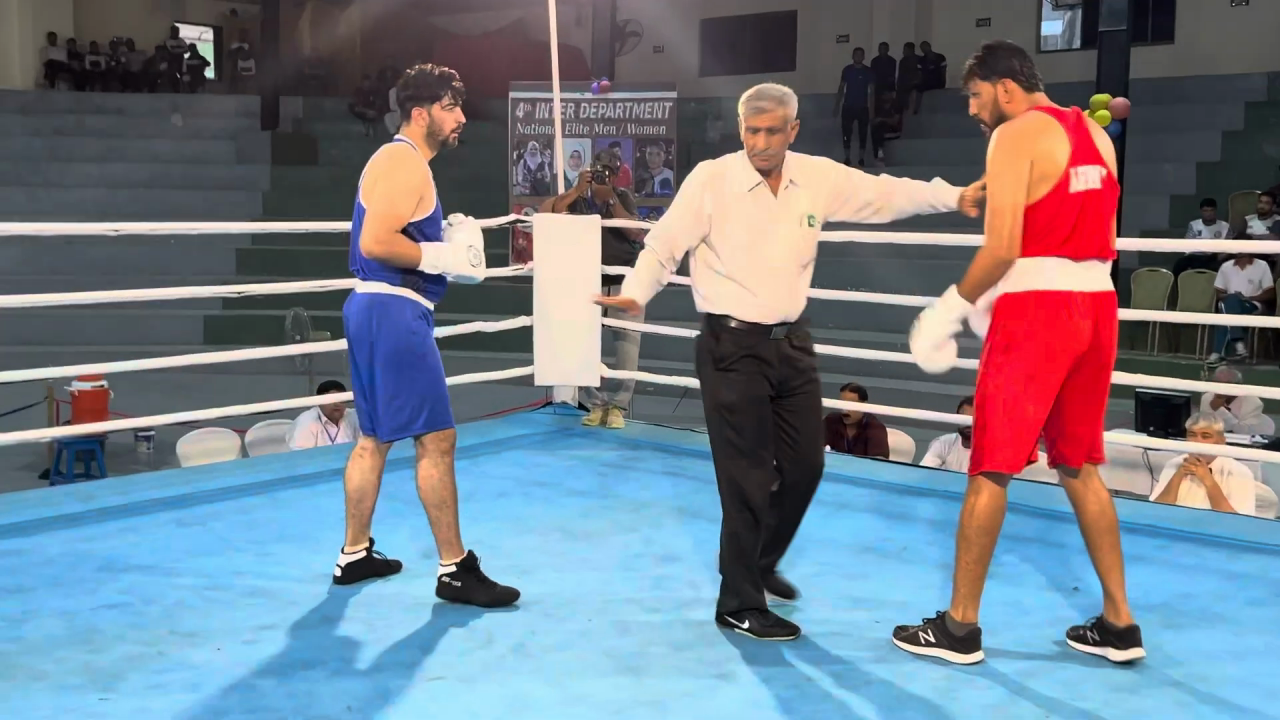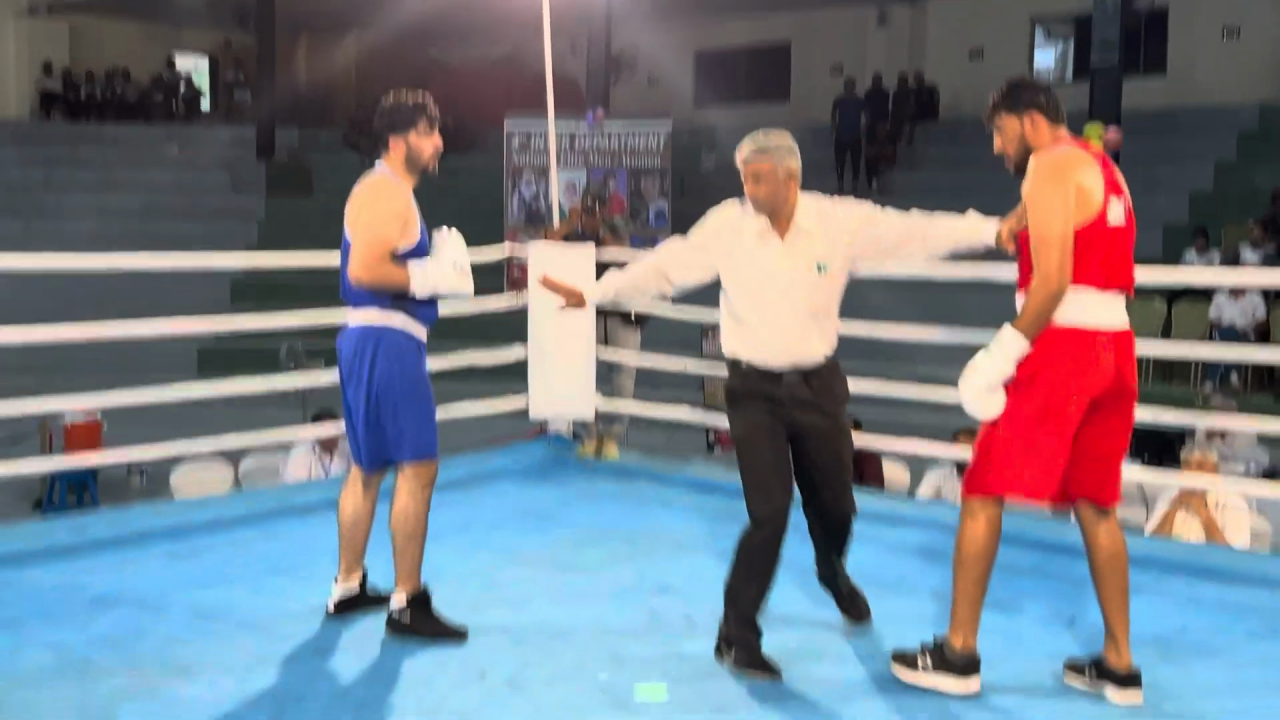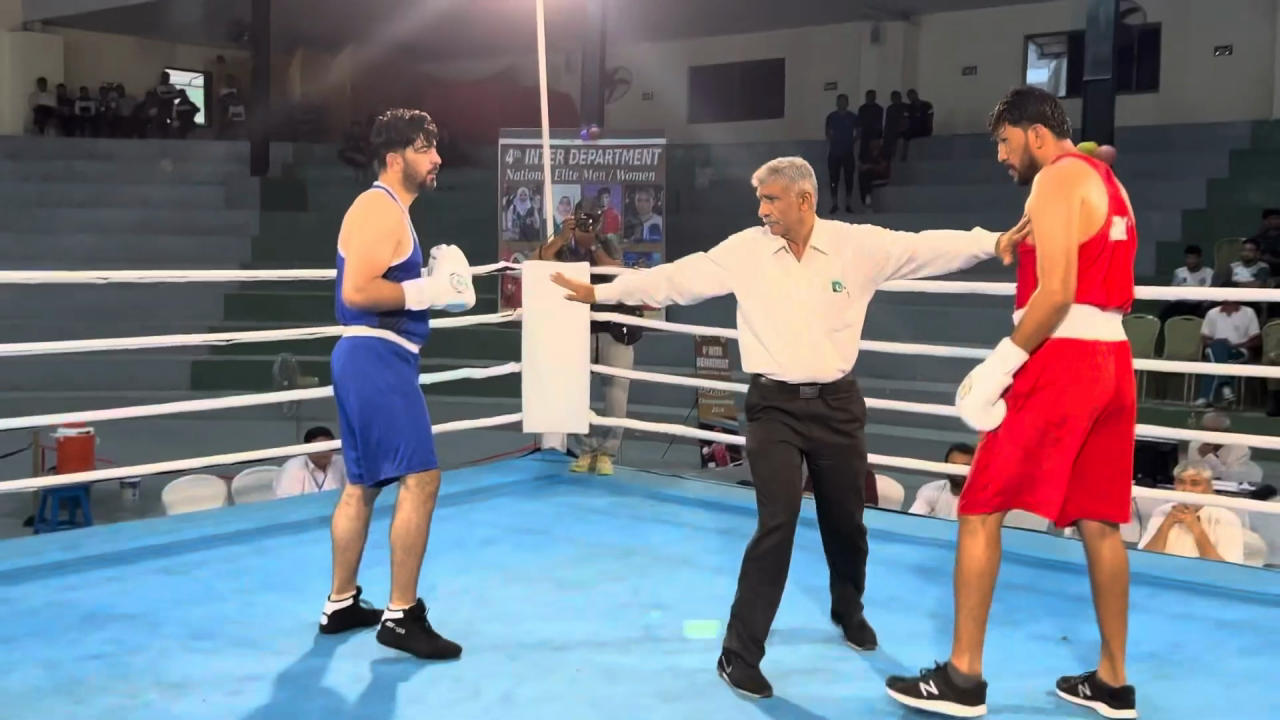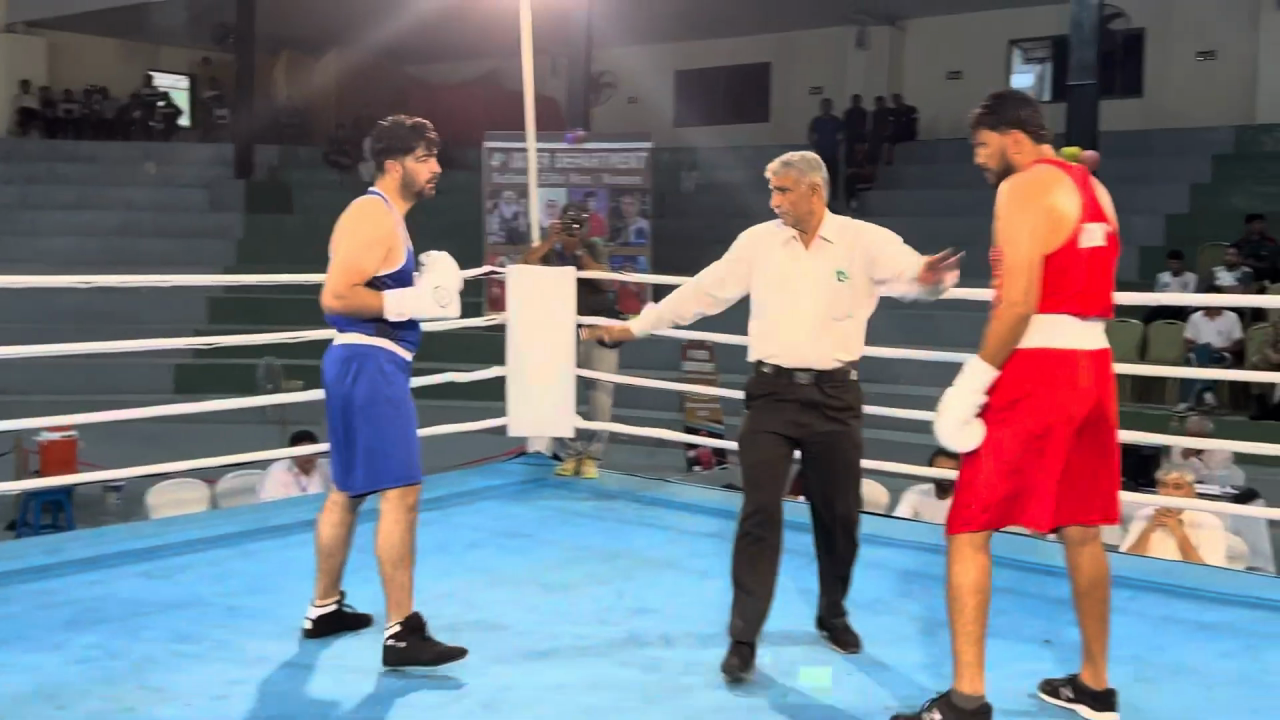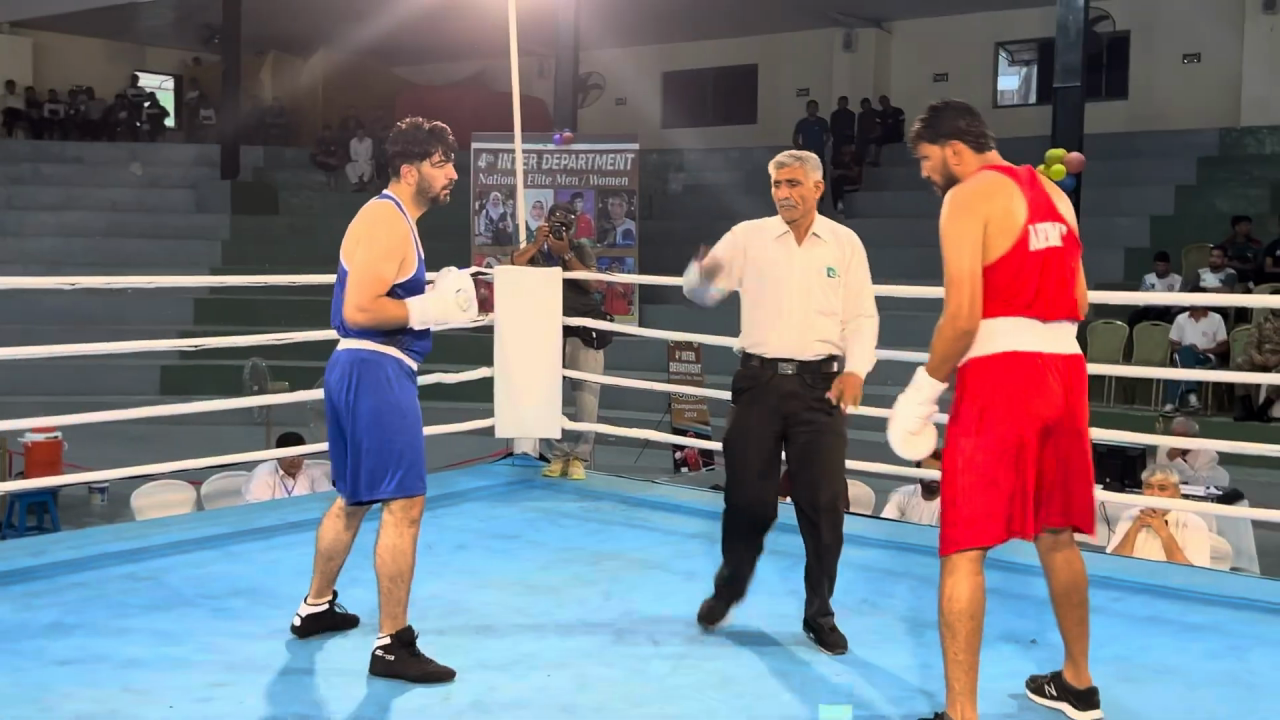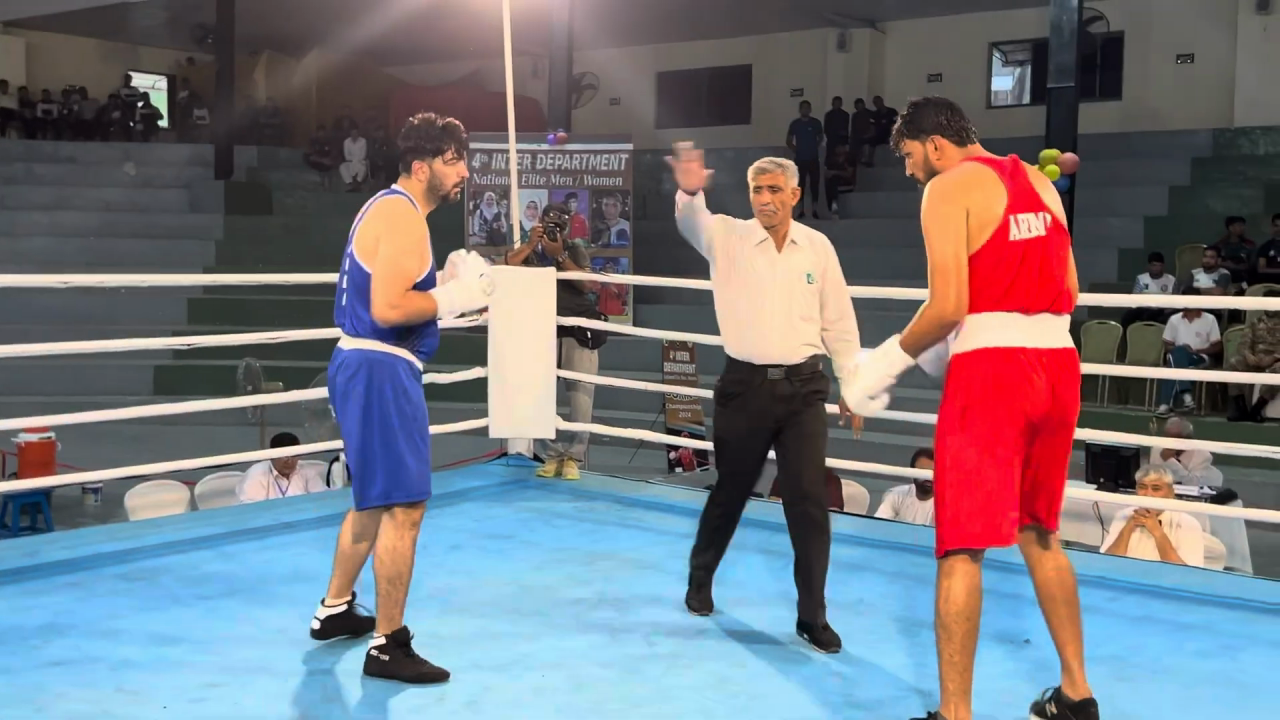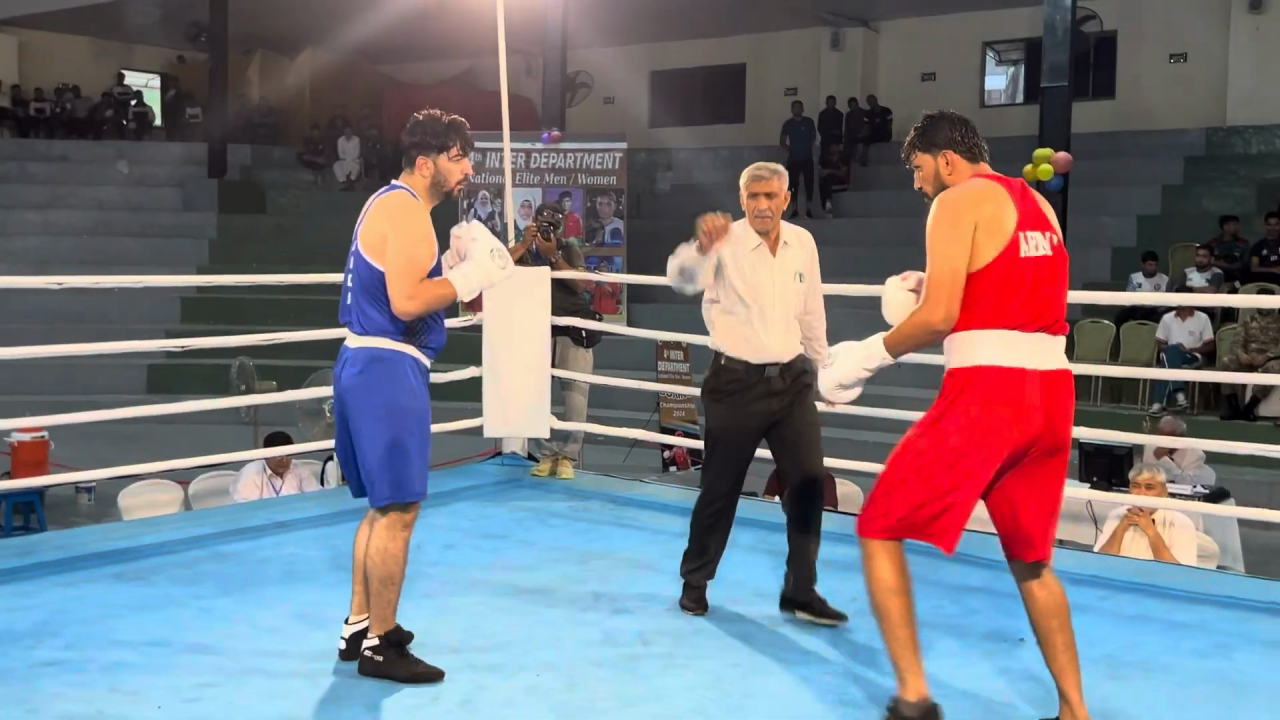
dt=0.2s
person 1, frame 1
left shoulder: (1014, 136)
right shoulder: (1095, 134)
left elbow: (1002, 246)
right elbow: (1103, 237)
left wrist: (950, 305)
left hip: (1035, 312)
right hip: (1095, 308)
left knee: (990, 471)
right knee: (1080, 468)
left ankle: (961, 624)
right ankle: (1118, 623)
person 1, frame 2
left shoulder: (1050, 166)
right shoulder: (1104, 169)
left elbow: (1055, 277)
left wrist: (1003, 350)
left hip: (1062, 345)
right hip: (1113, 345)
left knee: (985, 494)
right knee: (1098, 507)
left ankle: (958, 653)
right ankle: (1119, 664)
person 1, frame 3
left shoulder: (1056, 180)
right shoulder: (1107, 183)
left elbow: (1056, 291)
left wrist: (1001, 363)
left hip: (1061, 360)
right hip: (1110, 360)
left knee: (981, 510)
right knee: (1102, 523)
person 1, frame 4
left shoulder: (1024, 189)
right shoulder: (1091, 188)
left elbow: (1019, 303)
left wrist: (973, 380)
left hip: (1037, 370)
right hip: (1090, 367)
left knee: (969, 529)
right knee: (1082, 530)
person 1, frame 5
left shoulder: (968, 198)
right shoulder: (1051, 193)
left elbow: (962, 315)
right elbow: (1078, 302)
left wrist: (921, 391)
left hip: (1002, 378)
right hip: (1064, 373)
left knee: (964, 549)
right knee: (1057, 536)
person 1, frame 6
left shoulder: (949, 187)
right shoulder: (1039, 183)
left elbow: (949, 304)
right elbow: (1069, 290)
left wrist: (890, 357)
left hip: (990, 374)
right hip: (1056, 368)
left knee: (960, 551)
right knee: (1039, 536)
person 1, frame 7
left shoulder: (958, 203)
right shoulder: (1038, 205)
left elbow: (939, 315)
left wrist: (870, 354)
left hip: (985, 393)
right hip: (1050, 393)
left knee: (879, 531)
right knee: (1031, 562)
person 2, frame 1
left shoulder: (399, 161)
right shoulder: (404, 162)
right elbow: (374, 243)
left wrist: (446, 239)
right wrist: (443, 258)
left hip: (375, 308)
right hip: (392, 311)
left knee: (374, 437)
right knee: (436, 439)
left ankle: (354, 554)
right ankle: (455, 569)
person 2, frame 2
left shoulder: (390, 191)
right shoulder: (386, 190)
right elbow: (363, 271)
left wrist: (435, 263)
right wrist: (430, 276)
left hip: (375, 341)
right hip: (387, 342)
left knee: (367, 469)
right knee: (417, 469)
left ankle: (348, 586)
right ankle: (407, 604)
person 2, frame 3
left shoulder: (388, 209)
right shoulder: (379, 208)
right elbow: (358, 291)
left wrist: (432, 279)
right wrist: (427, 290)
left hip: (374, 357)
right hip: (377, 357)
left knee: (362, 484)
right knee: (421, 480)
left ankle: (341, 604)
right ankle: (401, 615)
person 2, frame 4
left shoulder: (385, 217)
right shoulder: (372, 215)
right elbow: (336, 297)
left wrist: (422, 286)
right wrist: (411, 301)
left hip: (367, 364)
right hip: (369, 364)
left knee: (346, 490)
right knee: (400, 494)
left ankle: (324, 608)
right ankle: (402, 631)
person 2, frame 5
left shoulder: (391, 217)
right shoulder: (387, 222)
right elbow: (358, 311)
left wrist: (435, 295)
right wrist: (430, 309)
left hip: (365, 369)
right hip: (376, 371)
left knee: (354, 496)
right knee: (403, 505)
left ankle: (315, 606)
right ankle: (392, 644)
person 2, frame 6
left shoulder: (386, 207)
right shoulder: (403, 218)
right elbow: (388, 310)
left wrist: (446, 282)
right wrist: (455, 296)
left hip: (361, 364)
right hip: (381, 371)
left knee: (375, 499)
right knee: (404, 509)
left ankle: (334, 608)
right ankle: (387, 647)
person 2, frame 7
left shoulder: (389, 203)
right shoulder: (407, 211)
right elbow: (408, 303)
left wrist: (454, 261)
right wrist: (471, 276)
left hip: (366, 363)
right hip: (388, 368)
left knee: (383, 505)
right knee: (398, 510)
left ankle: (360, 626)
right ankle: (380, 646)
person 3, frame 1
left shoulder: (818, 177)
right shoulder: (711, 180)
left elbow: (880, 191)
right elbow: (660, 247)
left wrist: (951, 195)
right wrist: (634, 294)
left hip: (790, 341)
right hip: (731, 345)
left knee: (805, 464)
right knee: (748, 475)
left ankle: (762, 563)
right ankle: (739, 604)
person 3, frame 2
left shoulder: (841, 220)
right shoulder: (726, 225)
left elbow: (914, 232)
right elbow: (665, 267)
left wrist: (994, 231)
right wrist: (590, 293)
left hip: (819, 385)
right hip: (756, 389)
left knee: (835, 505)
right knee: (768, 512)
left ankle: (833, 575)
right ankle: (736, 636)
person 3, frame 3
left shoulder: (858, 245)
right shoulder: (744, 250)
left elbow: (926, 248)
right elbow: (680, 278)
left wrist: (994, 243)
right wrist: (602, 293)
left hip: (836, 403)
right hip: (774, 405)
left knee: (845, 523)
right knee: (777, 523)
left ankle: (848, 609)
right ankle: (739, 652)
person 3, frame 4
left shoulder: (864, 241)
right shoulder: (757, 243)
left elbow: (912, 272)
right elbow: (704, 291)
left wrist: (935, 273)
right wrist: (638, 326)
left hip: (833, 394)
right hip: (773, 391)
left knee: (838, 514)
right knee: (760, 511)
left ankle: (832, 614)
right ankle: (744, 639)
person 3, frame 5
left shoulder: (844, 243)
right shoulder: (748, 237)
left elbow: (862, 317)
right elbow: (700, 290)
left wrist: (855, 370)
right wrist: (704, 269)
left hip: (819, 385)
right hip: (759, 381)
left knee: (823, 506)
right knee: (748, 499)
left ankle: (819, 615)
right ankle: (728, 587)
person 3, frame 6
left shoulder: (818, 247)
right shoulder: (728, 236)
left elbow: (839, 321)
right elbow: (692, 225)
left wrist: (850, 385)
right wrist: (690, 191)
left hip: (802, 385)
right hip: (744, 384)
left knee: (808, 499)
right knee: (731, 493)
left ankle: (812, 614)
right ankle: (700, 576)
person 3, frame 7
left shoulder: (803, 243)
right shoulder: (724, 244)
right elbow: (682, 276)
left wrist: (825, 366)
right wrist: (702, 245)
left hip: (792, 380)
right hip: (736, 383)
left knee: (808, 482)
right knee: (720, 490)
left ankle: (801, 592)
right ankle: (695, 582)
person 4, frame 1
left shoulder: (623, 198)
right shoulder: (579, 198)
left elbow: (637, 234)
right elbow: (546, 212)
left wrist: (610, 200)
right wrist: (577, 191)
left hip: (624, 281)
left knee: (627, 344)
left ankle: (617, 405)
right ankle: (596, 404)
person 4, frame 2
left shoulder: (613, 230)
right shoulder: (570, 232)
left wrist: (601, 232)
right wrist: (570, 225)
left hip: (621, 314)
left knee: (623, 376)
left ankle: (613, 436)
right ankle: (591, 434)
person 4, frame 3
left shoulder: (608, 244)
right shoulder: (562, 246)
right elbow: (536, 264)
left wrist: (593, 247)
right wrist: (562, 238)
left hip: (614, 329)
left knee: (616, 392)
left ankle: (606, 452)
right ankle: (585, 451)
person 4, frame 4
left shoulder: (593, 248)
right shoulder: (548, 250)
left elbow: (606, 283)
left wrist: (579, 252)
right wrist: (549, 242)
left knee: (600, 394)
left ankle: (591, 456)
right ankle: (570, 454)
person 4, frame 5
left shoulder: (581, 250)
right shoulder: (535, 250)
left elbow: (593, 285)
left wrist: (566, 255)
right wrist: (536, 244)
left hip: (584, 332)
left knee: (586, 395)
left ankle: (578, 457)
right ankle: (557, 455)
person 4, frame 6
left shoulder: (575, 250)
right shoulder: (528, 250)
left elbow: (586, 284)
left wrist: (560, 255)
right wrist: (531, 244)
left hip: (578, 333)
left knee: (580, 395)
left ankle: (572, 457)
right ankle: (551, 455)
person 4, frame 7
left shoulder: (570, 249)
right shoulder: (523, 249)
left elbow: (581, 285)
left wrist: (554, 255)
right wrist: (525, 243)
left hip: (573, 332)
left knee: (575, 395)
left ankle: (567, 456)
right ankle: (546, 454)
